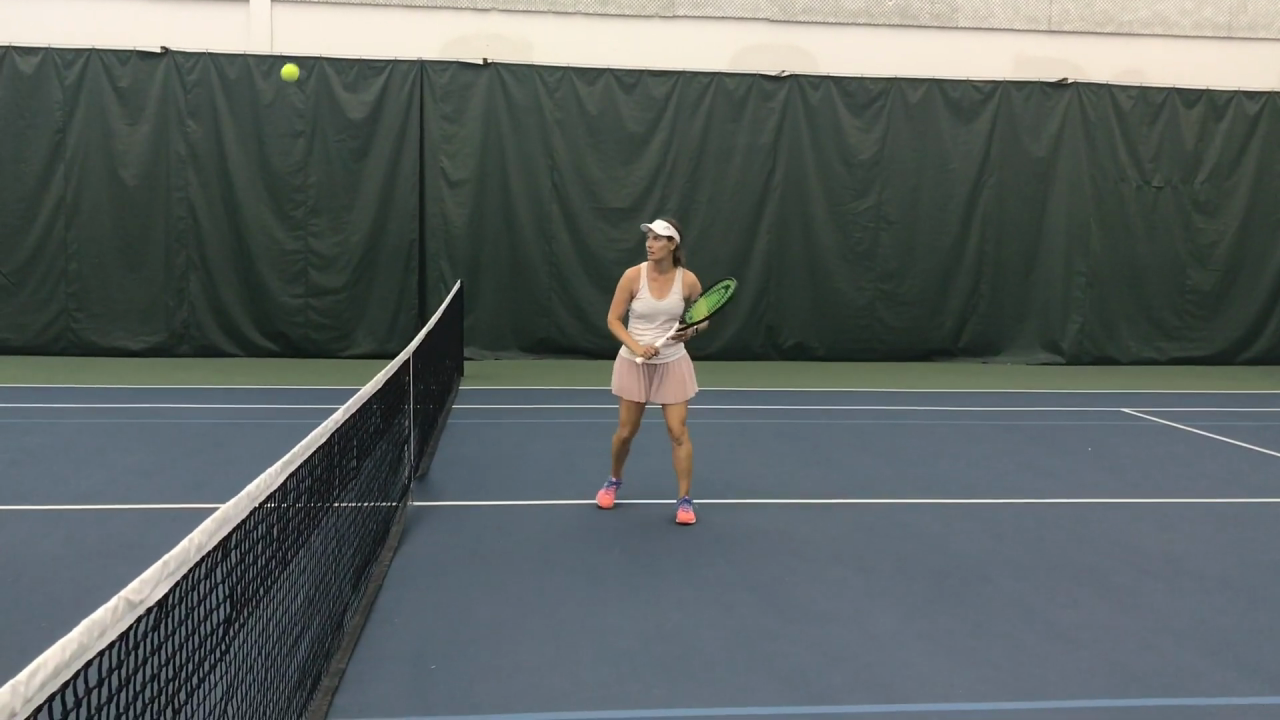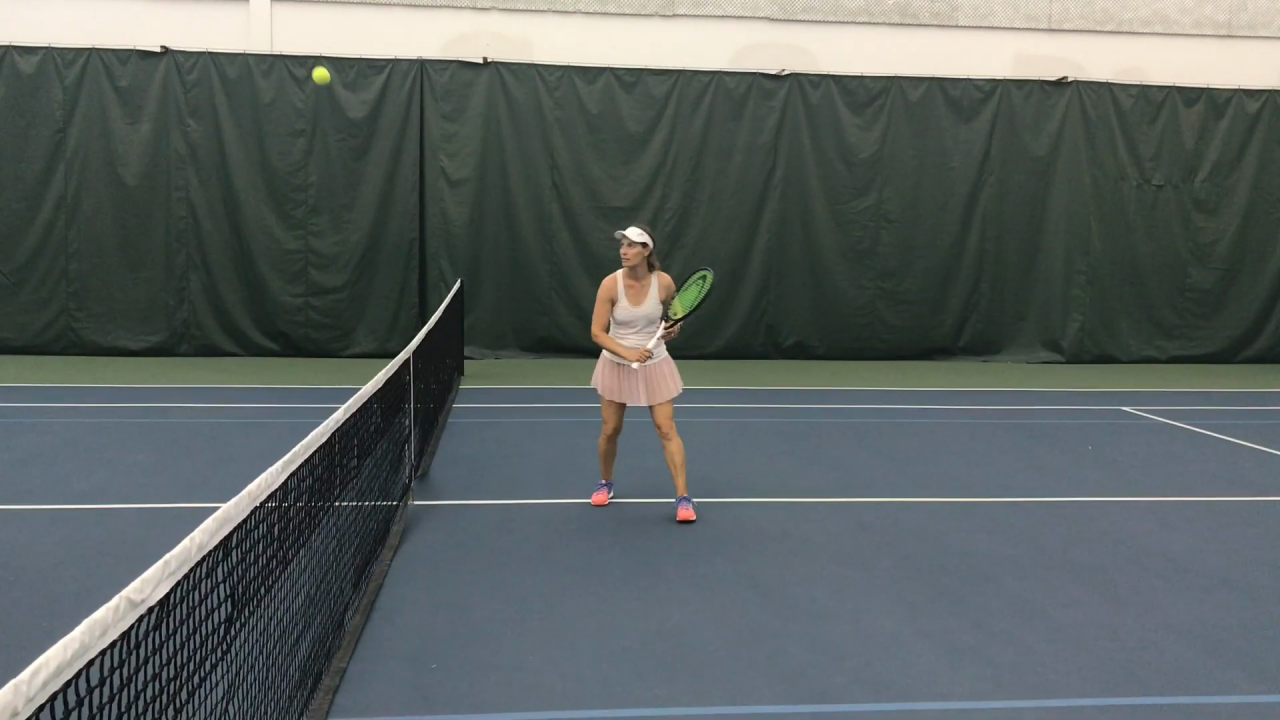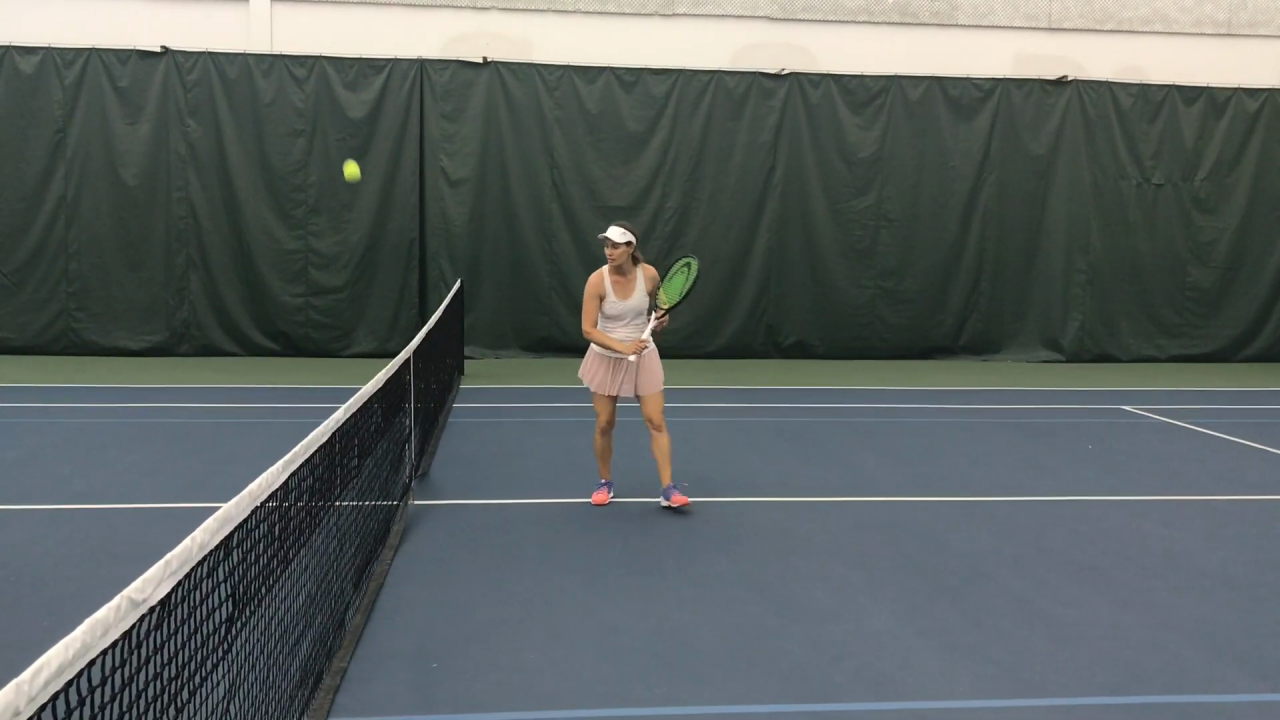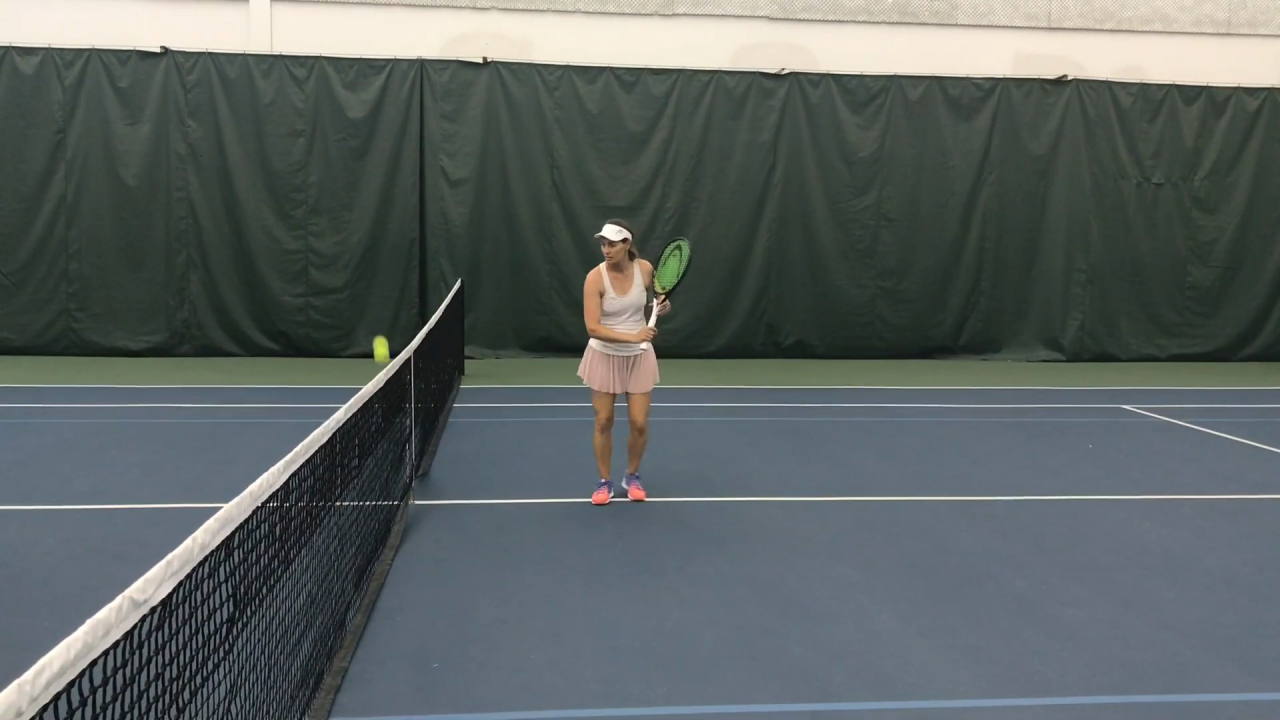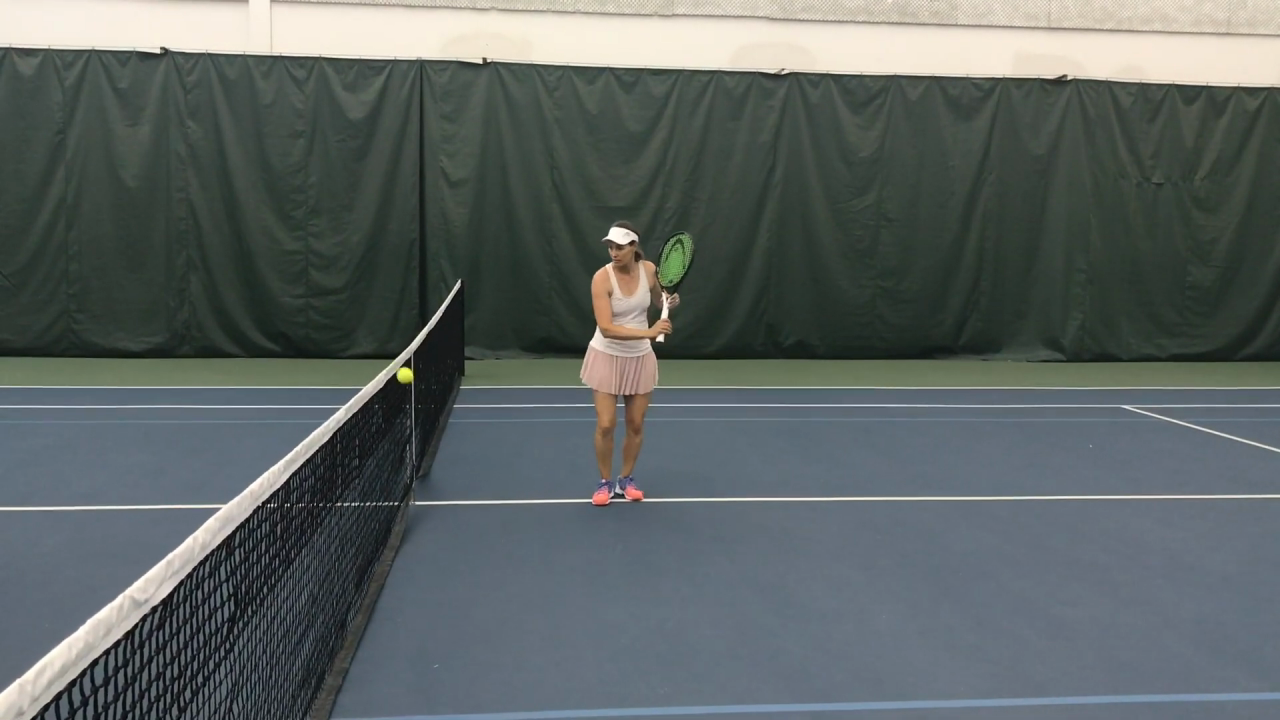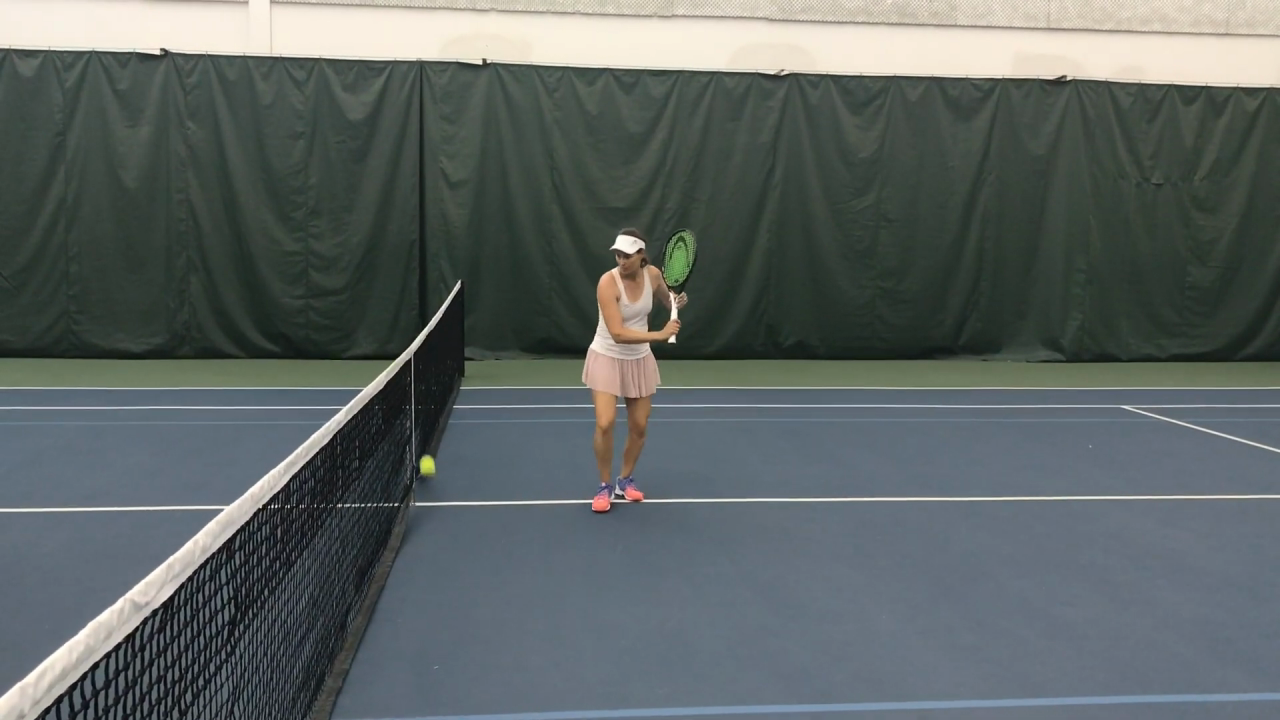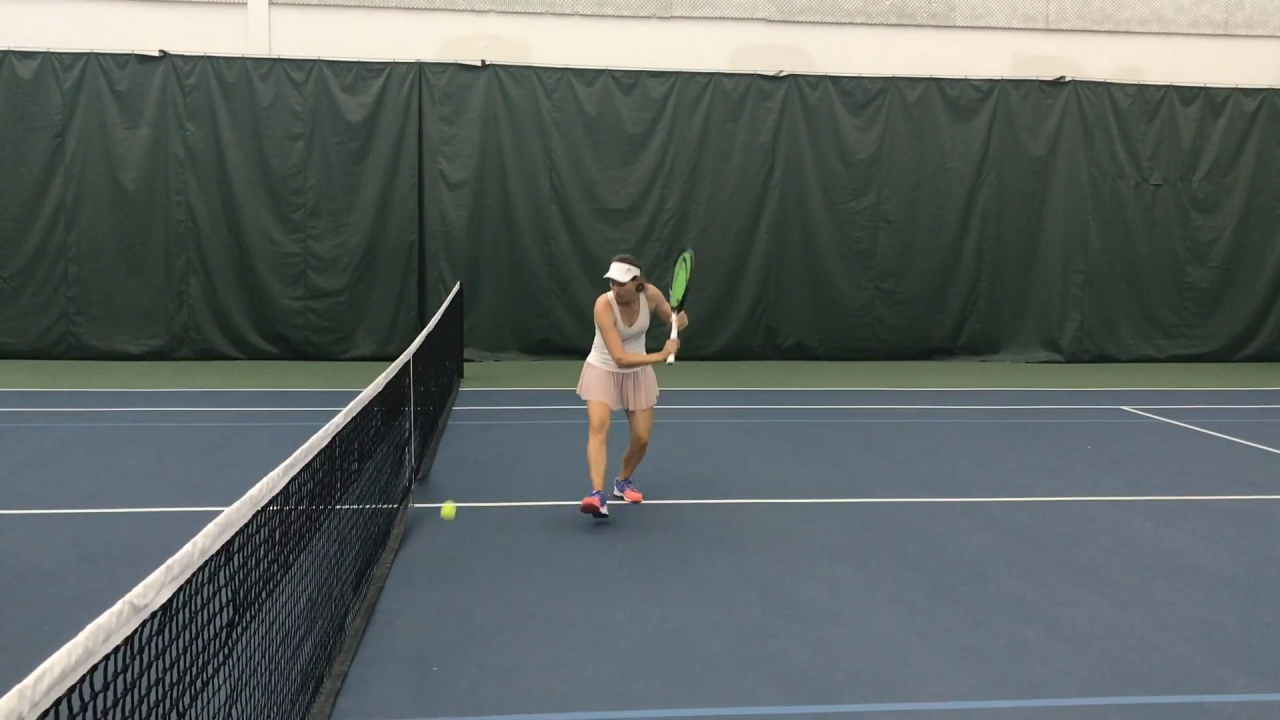
dt=0.2s
person 1, frame 1
left shoulder: (688, 280)
right shoulder: (632, 276)
left elbow: (702, 319)
right elbow: (614, 320)
left wrist: (690, 331)
right wrist: (637, 347)
left hip: (672, 364)
right hip: (634, 363)
left knee: (679, 433)
right knee: (626, 432)
left ankle: (684, 499)
right ankle: (614, 481)
person 1, frame 2
left shoulder: (664, 283)
right shoulder: (610, 284)
right elbow: (598, 333)
left wrist: (673, 329)
right wrist: (628, 354)
left hip: (656, 364)
right hip: (617, 365)
left knee: (667, 431)
right knee: (610, 430)
left ankle: (683, 498)
right ankle: (605, 483)
person 1, frame 3
left shoulder: (649, 274)
right shoulder: (597, 281)
right elbow: (588, 330)
left wrist: (660, 320)
right wrist: (623, 348)
left hip: (643, 359)
right hip: (606, 359)
left knee: (657, 422)
right knee: (604, 424)
left ankle: (669, 488)
right ankle: (605, 482)
person 1, frame 4
left shoulder: (645, 269)
right shoulder: (595, 278)
right elbow: (593, 328)
left wrist: (660, 306)
right wrist: (633, 336)
left hip: (639, 356)
right hip: (604, 356)
left knee: (639, 424)
right knee: (603, 422)
left ankle: (632, 476)
right ankle: (605, 482)
person 1, frame 5
left shoulder: (649, 270)
right shoulder: (602, 278)
left elbow: (657, 299)
right elbow: (607, 329)
left wrist: (669, 301)
right wrist: (650, 333)
left hip: (639, 357)
right hip: (606, 357)
left knee: (635, 425)
right knee: (605, 425)
left ankle: (625, 479)
right ankle: (605, 482)
person 1, frame 6
left shoulder: (652, 274)
right shoulder: (608, 283)
left elbow: (668, 299)
right elbow: (618, 334)
left wrist: (678, 301)
right wrist: (660, 335)
left hip: (639, 359)
right hip: (606, 358)
left knee: (639, 426)
right knee: (605, 424)
left ankle: (625, 480)
right ankle: (605, 485)
person 1, frame 7
left shoulder: (651, 295)
right shoulder: (603, 306)
left elbow: (671, 318)
right elbow: (619, 358)
left wrist: (680, 322)
right wrist: (659, 356)
left hip: (639, 369)
right hip: (603, 369)
left knee: (641, 437)
right knee: (598, 426)
left ankle: (622, 482)
right ankle: (598, 495)
